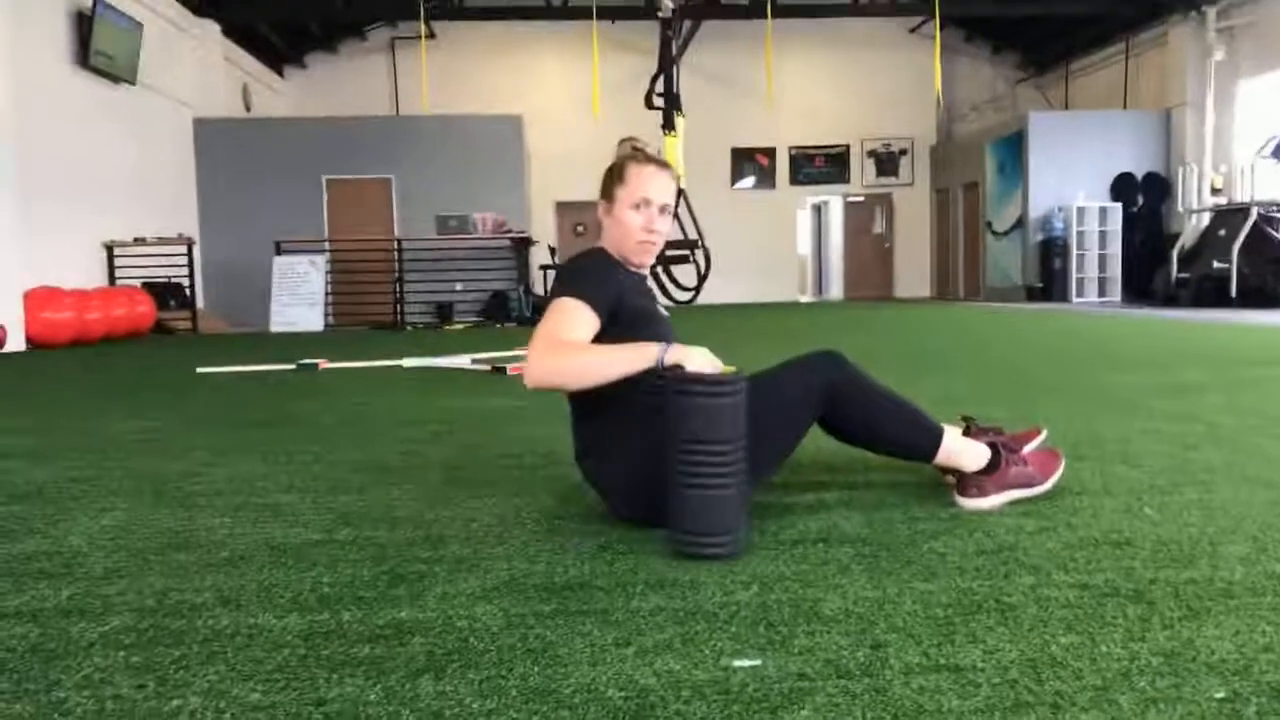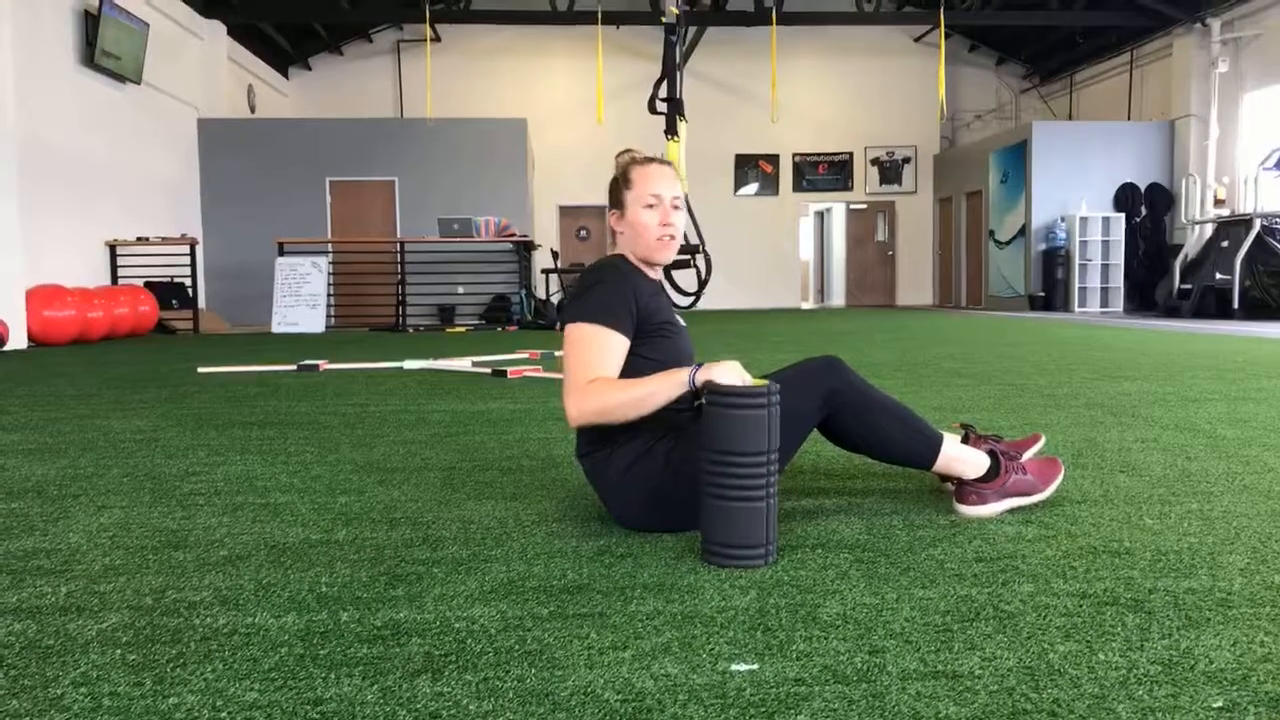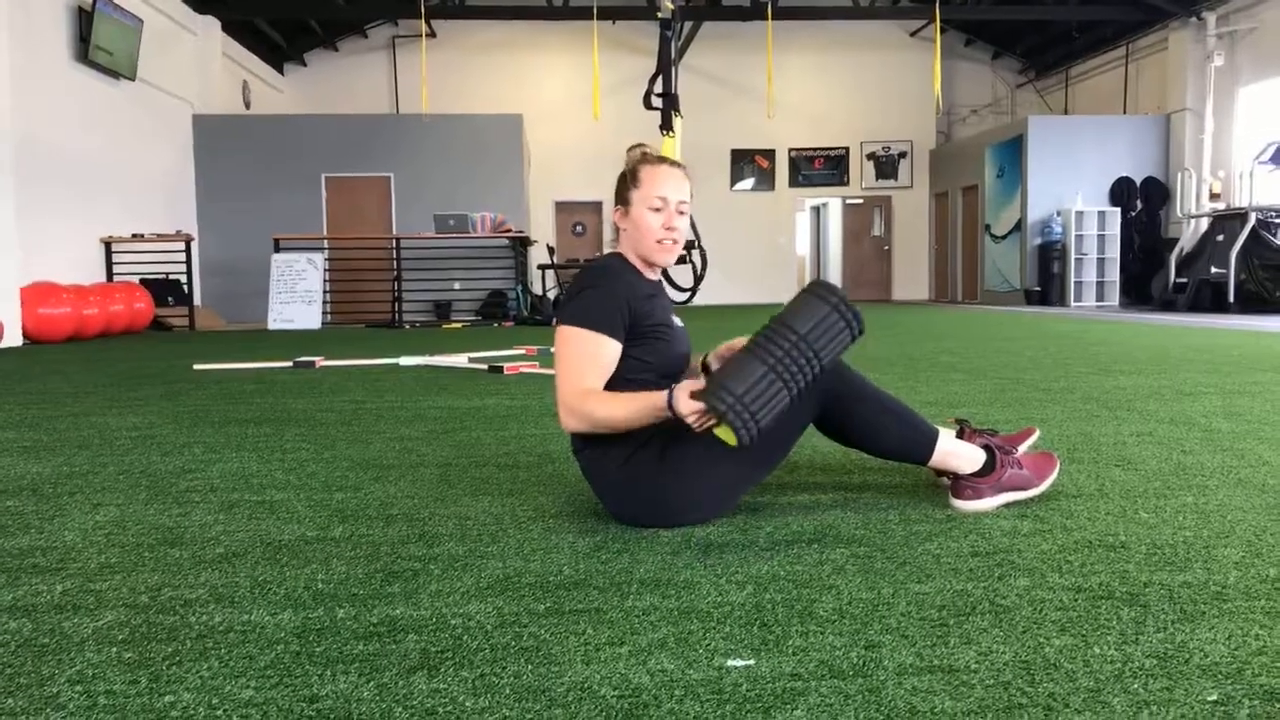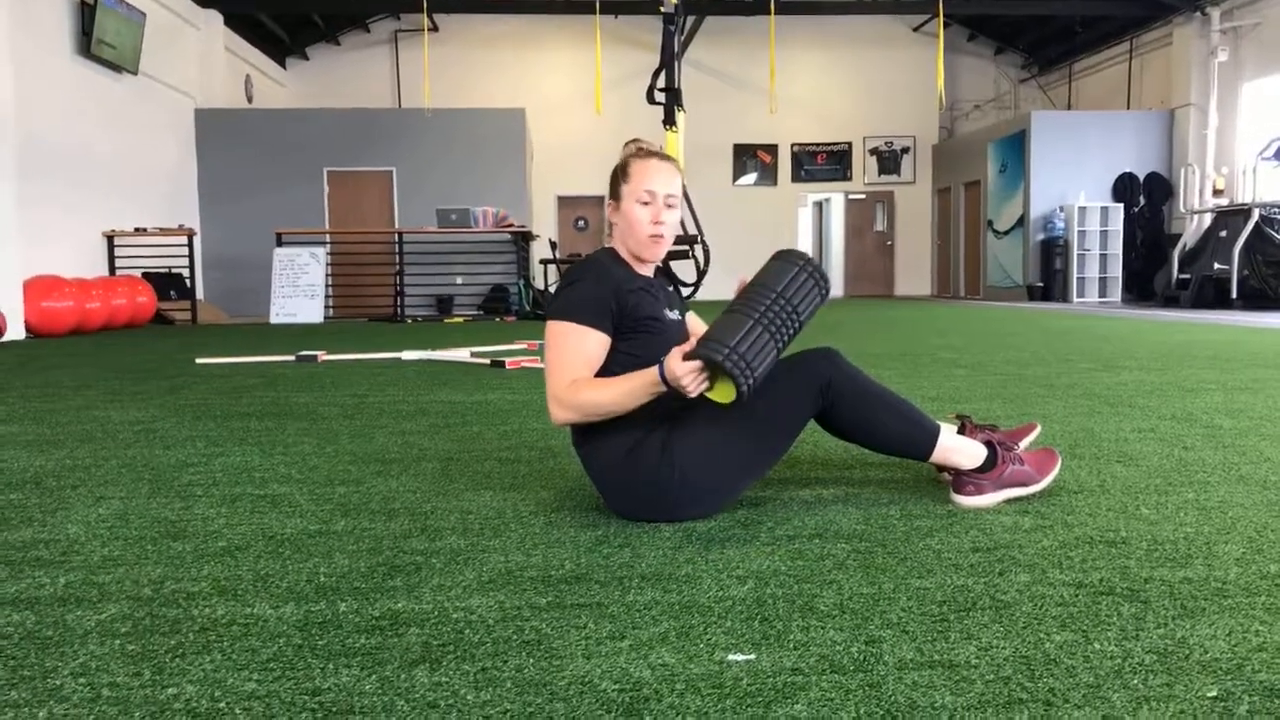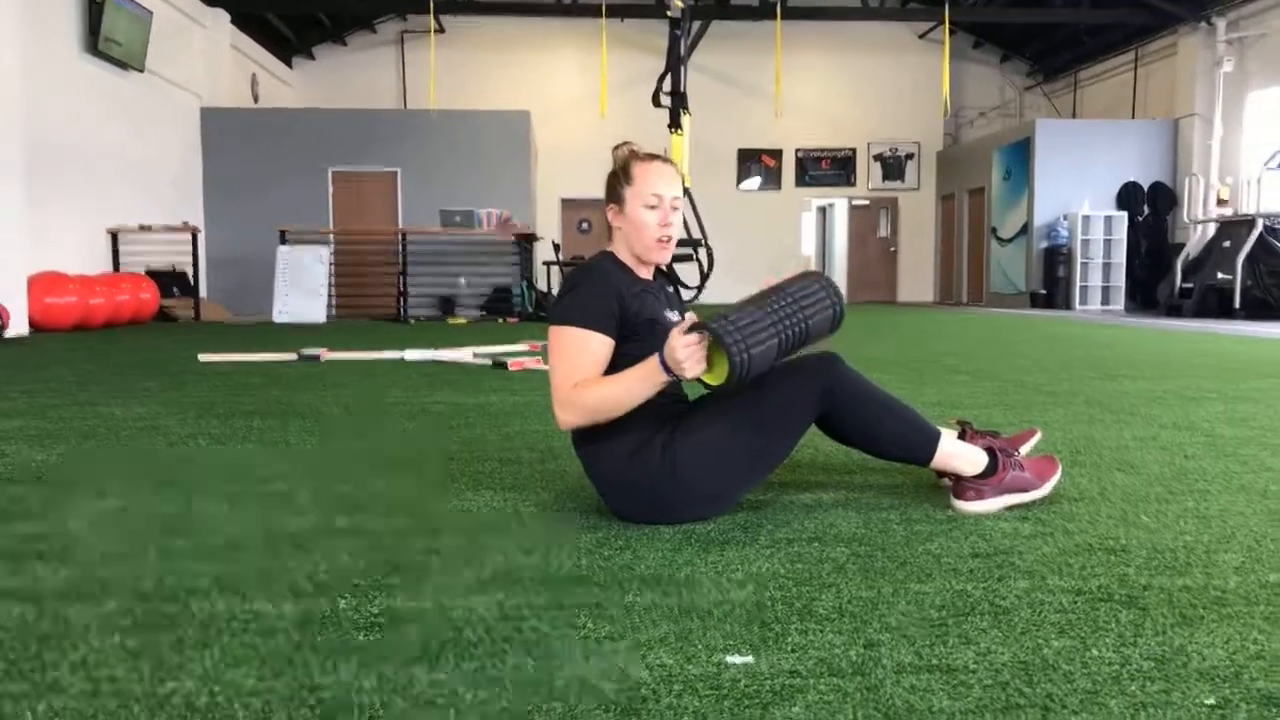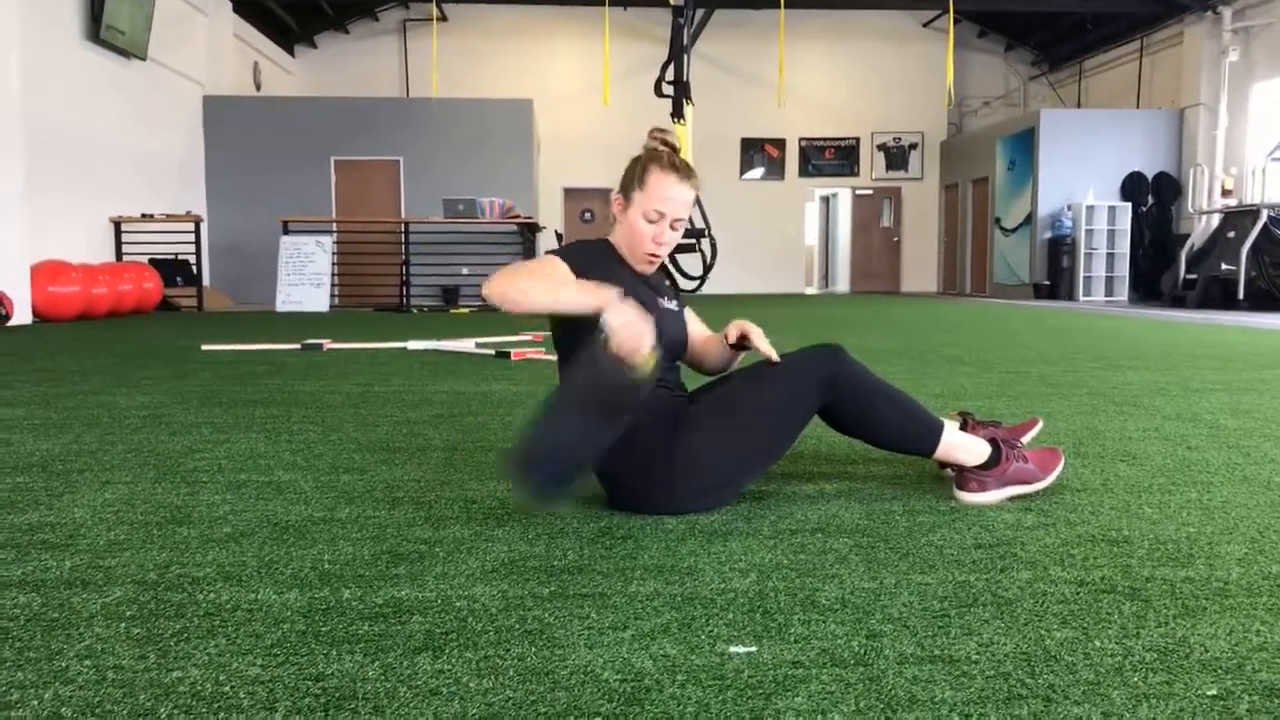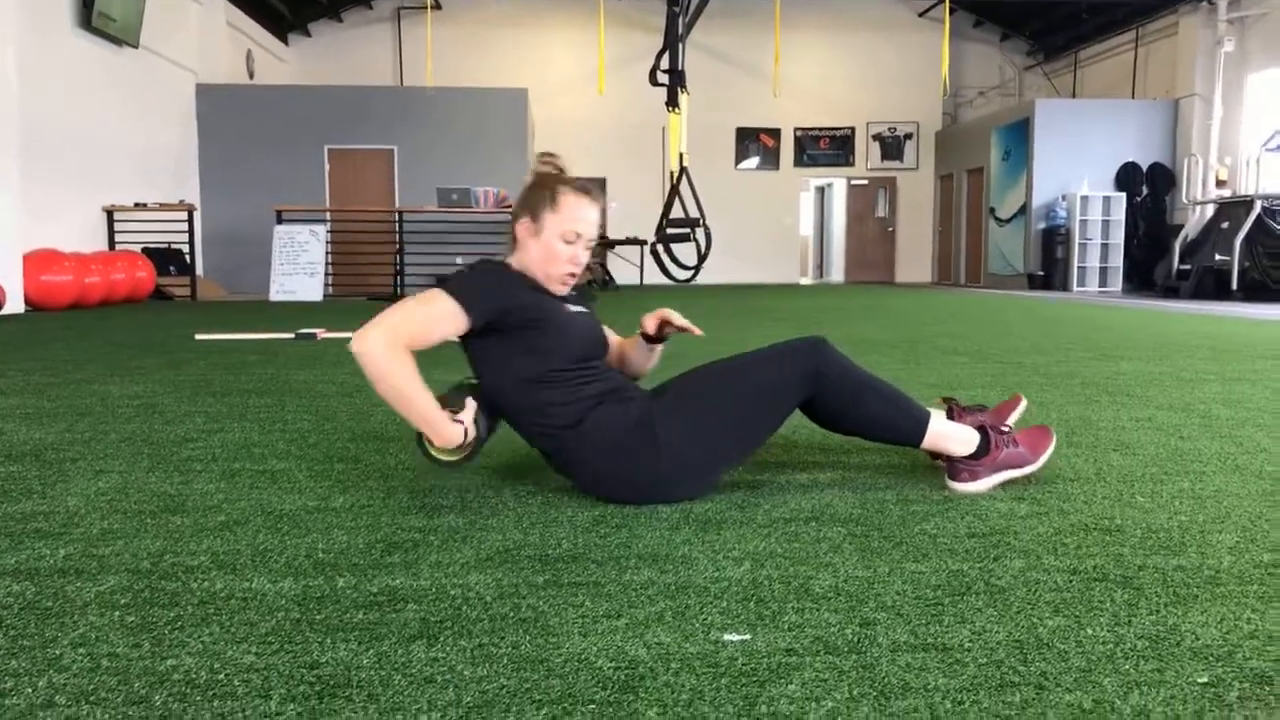
dt=0.7s
person 1, frame 1
left shoulder: (626, 280)
right shoulder: (593, 274)
right elbow: (540, 365)
left wrist: (691, 365)
right wrist: (665, 353)
left hip: (659, 463)
right hip: (651, 477)
left knee: (817, 382)
right knee: (824, 373)
left ankle: (966, 444)
right ankle: (980, 467)
person 1, frame 2
left shoulder: (643, 286)
right shoulder: (610, 285)
right elbow: (582, 404)
left wrist: (706, 383)
right wrist: (695, 375)
left hip: (661, 466)
right hip: (650, 482)
left knee: (821, 383)
right knee: (825, 380)
left ankle: (966, 451)
right ankle: (982, 474)
person 1, frame 3
left shoulder: (643, 285)
right shoulder: (604, 287)
right elbow: (575, 408)
left wrist: (708, 365)
right wrist: (670, 404)
left hip: (661, 460)
right hip: (646, 483)
left knee: (813, 373)
right knee: (818, 375)
left ankle: (959, 445)
right ankle: (976, 469)
person 1, frame 4
left shoulder: (653, 282)
right shoulder: (594, 282)
right elbow: (563, 402)
right wrist: (662, 378)
left hip: (669, 448)
right hip: (648, 477)
left knee: (814, 372)
right knee: (820, 372)
left ankle: (961, 442)
right ankle: (978, 463)
person 1, frame 5
left shoulder: (652, 285)
right shoulder: (595, 286)
left elbow: (710, 358)
right elbow: (570, 408)
right wrist: (664, 366)
left hip: (670, 450)
right hip: (651, 479)
left knee: (816, 376)
right knee: (822, 377)
left ankle: (960, 447)
right ankle: (978, 471)
person 1, frame 6
left shoulder: (655, 280)
right shoulder: (591, 263)
left elbow: (706, 359)
right elbow: (503, 288)
left wrist: (732, 339)
right wrist: (608, 304)
left hip: (673, 442)
right hip: (653, 469)
left knee: (822, 369)
right knee: (826, 369)
left ankle: (965, 437)
right ankle: (983, 462)
person 1, frame 7
left shoulder: (553, 297)
right shoulder: (492, 286)
right elbow: (374, 340)
left wrist: (649, 334)
right wrist: (442, 427)
left hip: (634, 433)
right hip: (632, 455)
left knee: (801, 364)
right knee: (810, 362)
left ankle: (951, 427)
right ankle: (970, 449)
